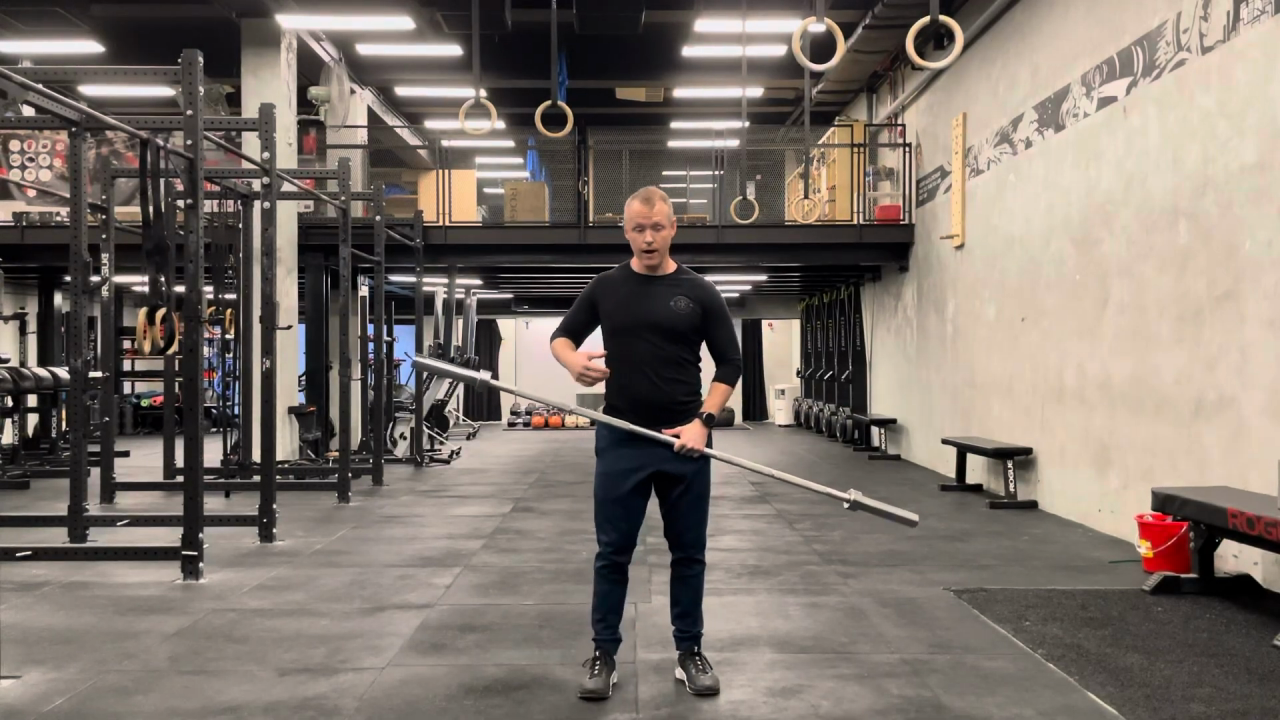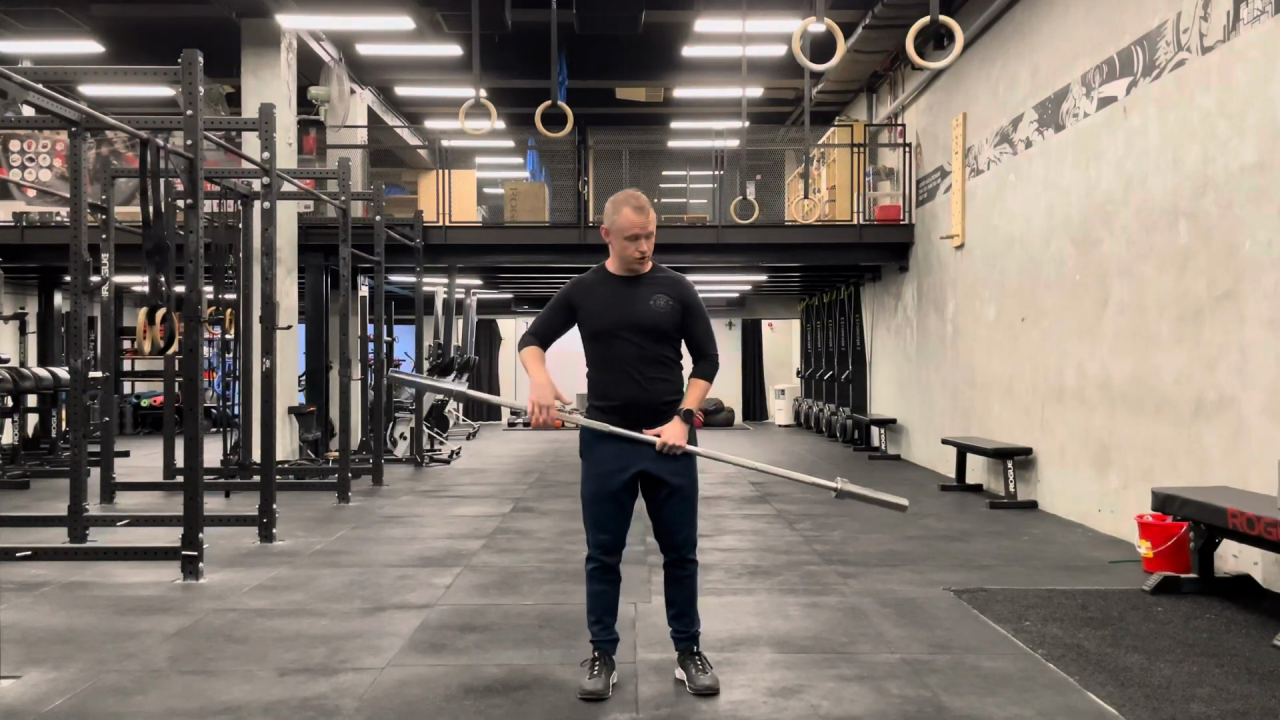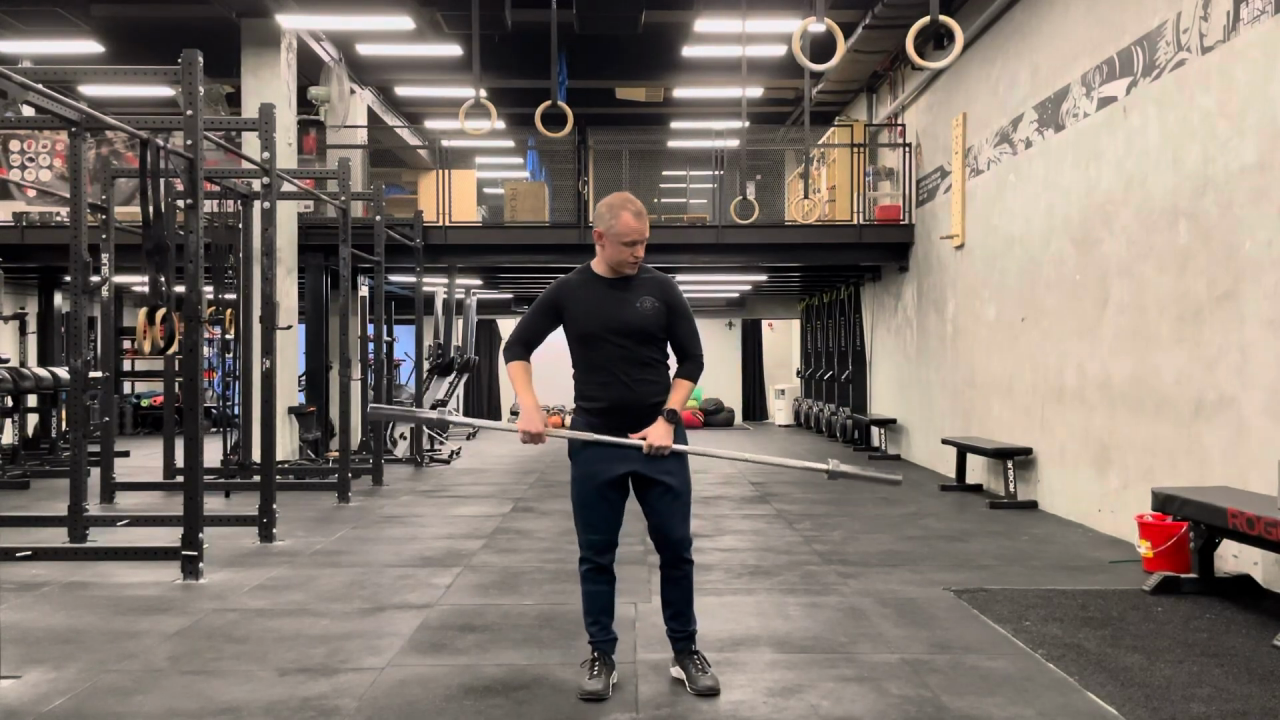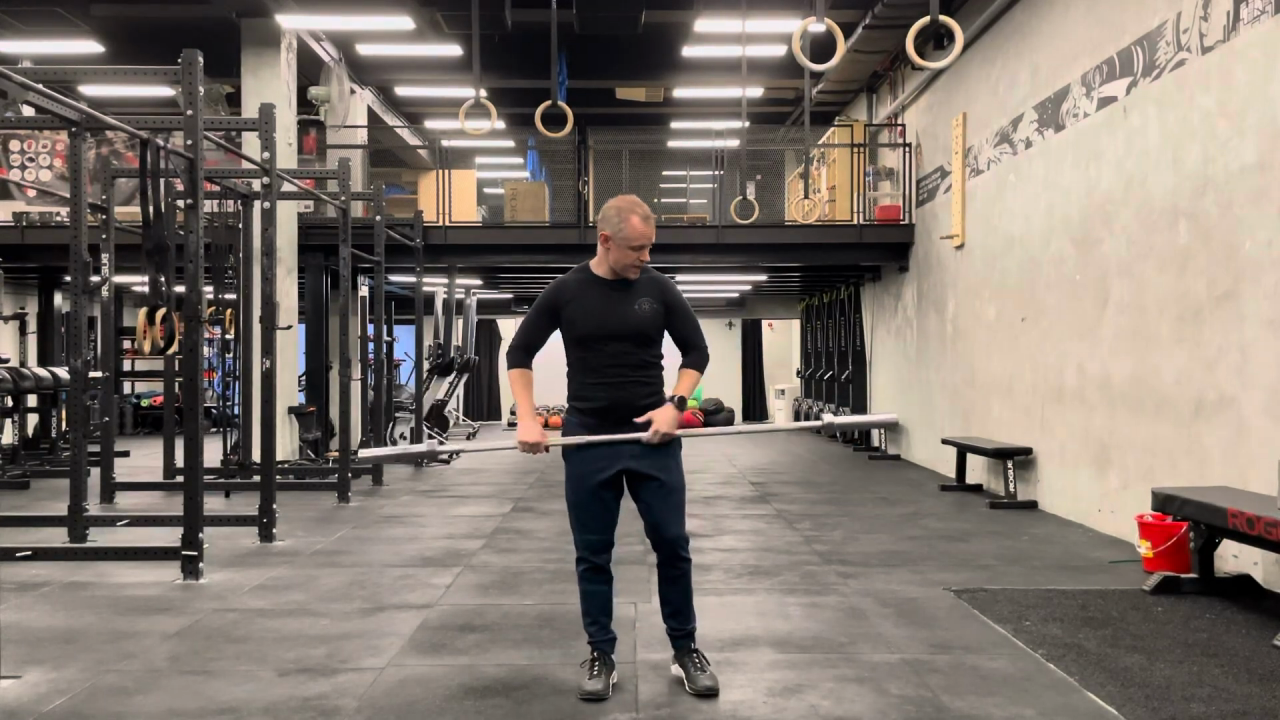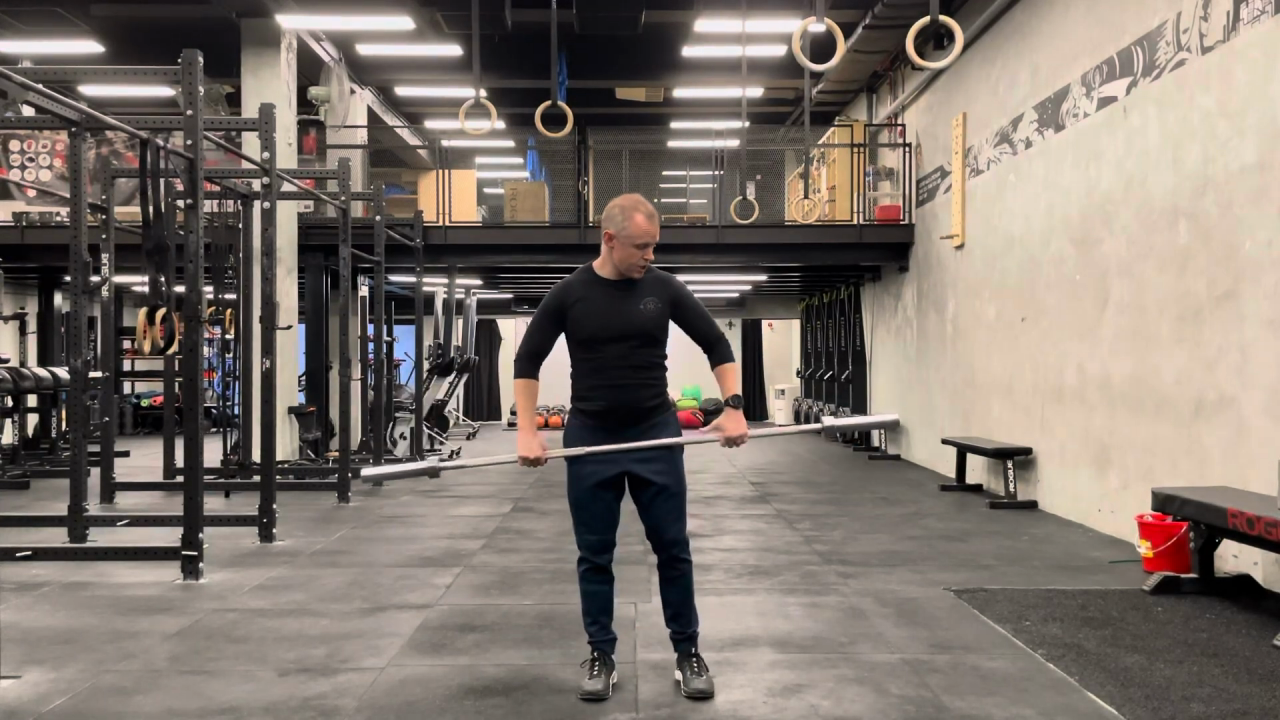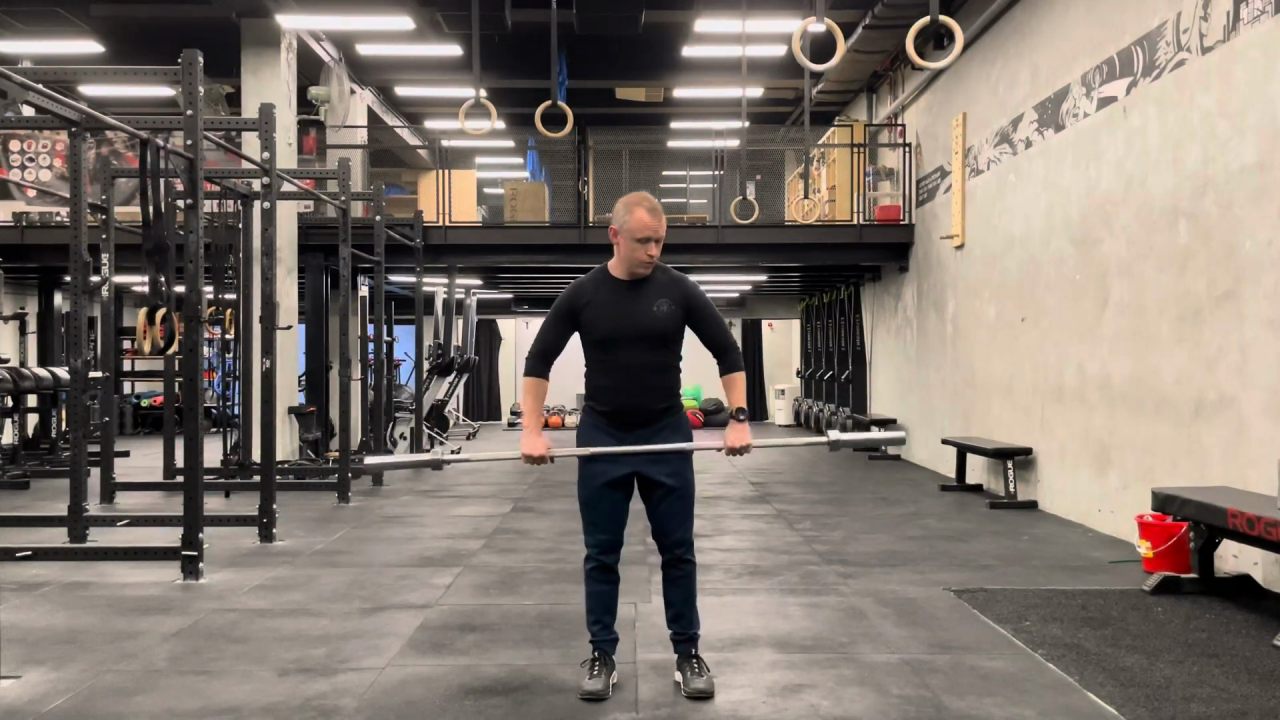
dt=0.2s
person 1, frame 1
left shoulder: (699, 292)
right shoulder: (605, 288)
left elbow: (730, 364)
right elbow: (562, 335)
left wrist: (703, 420)
right wrist: (572, 360)
left hip: (685, 440)
right hip: (620, 438)
left knee: (688, 552)
right knee: (612, 551)
left ankle: (688, 651)
right ankle: (603, 654)
person 1, frame 2
left shoulder: (676, 288)
right shoulder: (583, 290)
left elbow: (706, 360)
right elbow: (532, 338)
left wrist: (684, 418)
right wrist: (538, 379)
left hip: (668, 439)
right hip: (605, 439)
left knee: (680, 551)
right knee: (603, 554)
left ankle: (688, 651)
right ankle: (602, 655)
person 1, frame 3
left shoulder: (661, 288)
right shoulder: (567, 292)
left elbow: (691, 359)
right elbow: (517, 346)
left wrist: (669, 418)
right wrist: (528, 405)
left hip: (658, 438)
right hip: (594, 440)
left knee: (675, 549)
right knee: (596, 555)
left ankle: (685, 650)
right ankle: (601, 655)
person 1, frame 4
left shoulder: (659, 289)
right shoulder: (564, 292)
left elbow: (696, 351)
right elbow: (519, 353)
left wrist: (674, 403)
right wrist: (527, 418)
left hip: (654, 435)
right hip: (588, 437)
left knee: (672, 545)
right knee: (592, 555)
left ankle: (685, 649)
right ankle: (601, 655)
person 1, frame 5
left shoulder: (664, 288)
right shoulder: (569, 294)
left elbow: (717, 343)
right elbow: (527, 361)
left wrist: (733, 405)
right wrist: (527, 431)
left hip: (656, 434)
right hip: (591, 437)
left knee: (673, 548)
right knee: (595, 555)
left ankle: (687, 653)
right ankle: (601, 655)
person 1, frame 6
left shoulder: (679, 290)
right shoulder: (582, 294)
left elbow: (727, 351)
right elbow: (539, 360)
left wrist: (738, 419)
right wrist: (532, 429)
left hip: (667, 434)
right hip: (602, 437)
left knee: (677, 550)
right knee: (601, 554)
left ankle: (687, 653)
right ankle: (602, 655)
